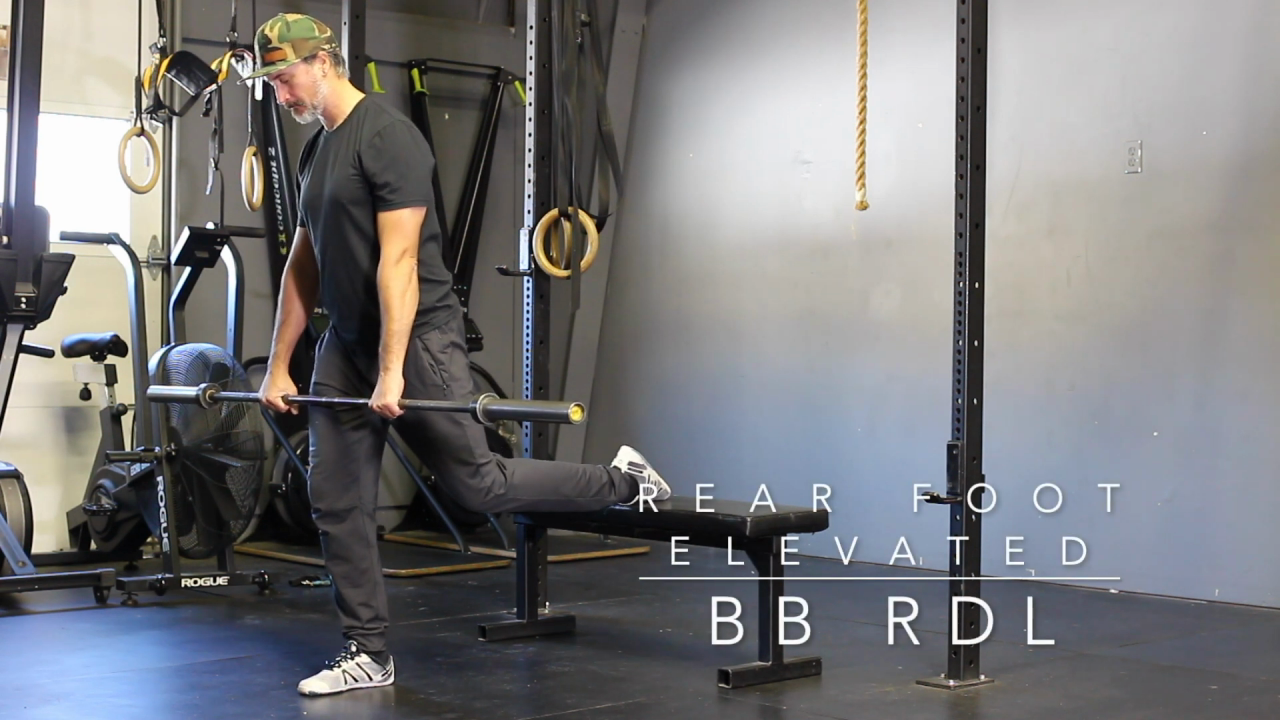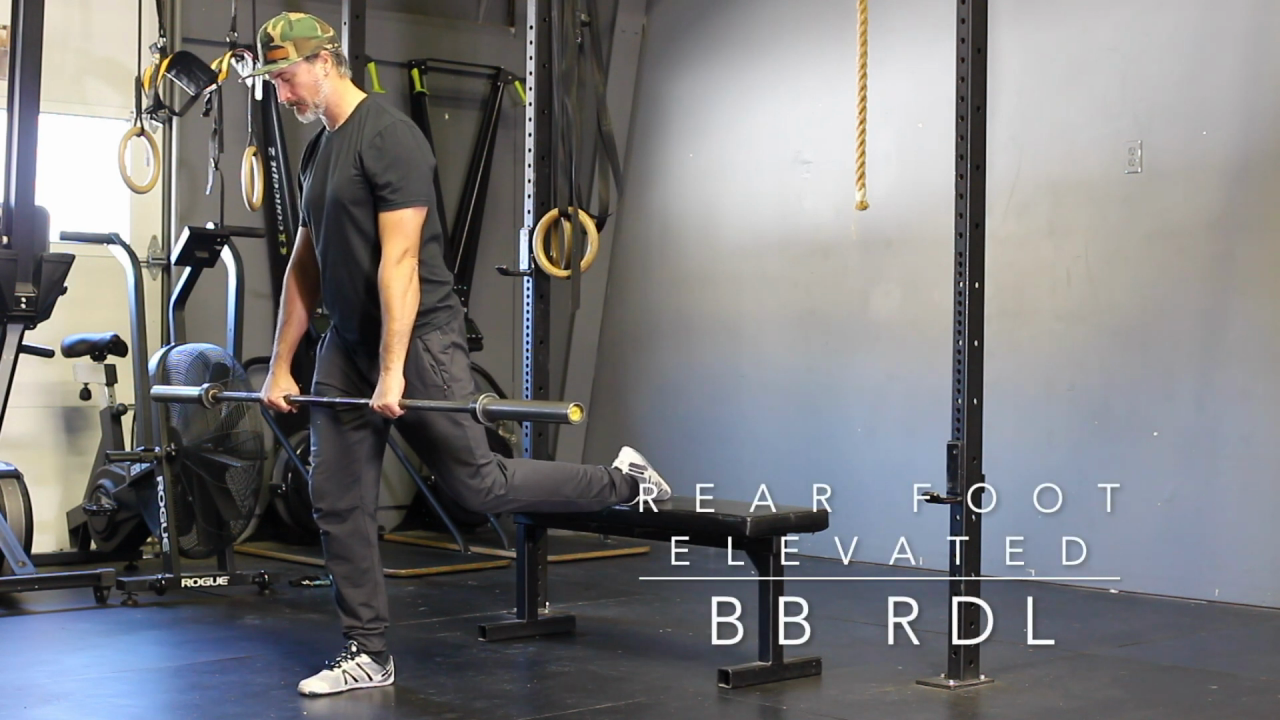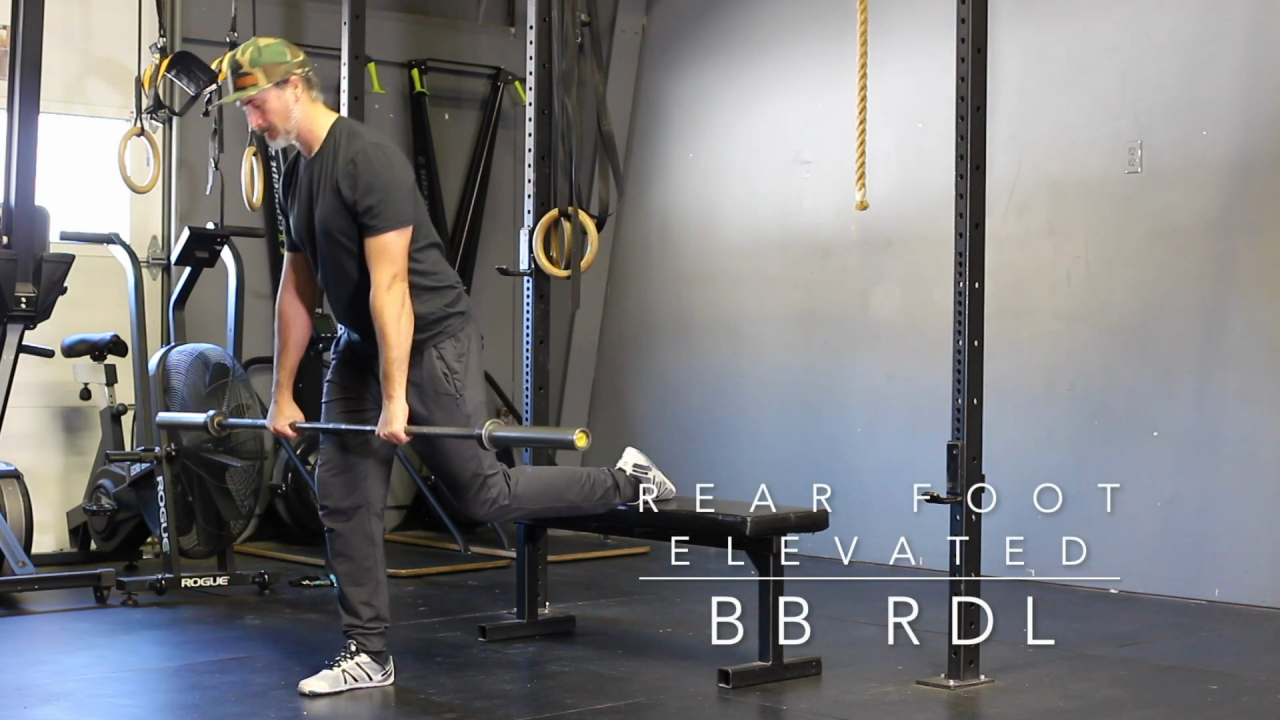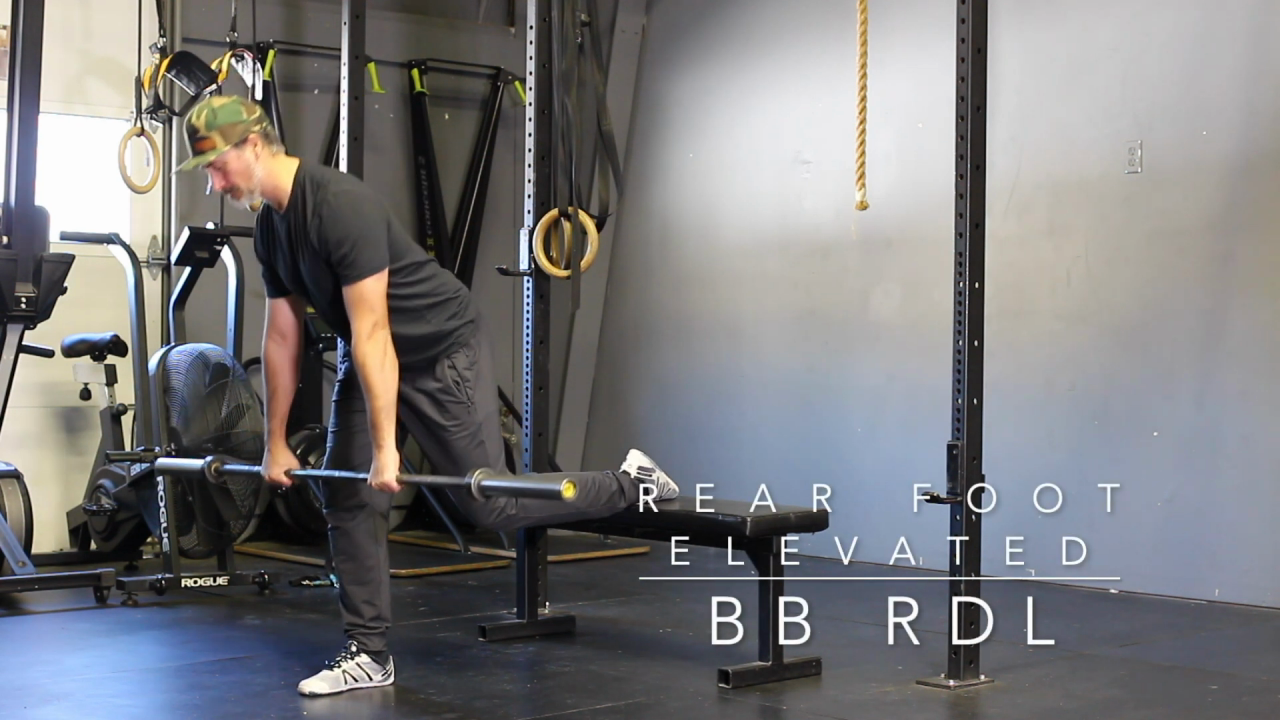
dt=0.5s
person 1, frame 1
left shoulder: (388, 137)
right shoulder: (316, 151)
left elbow: (399, 261)
right elbow: (303, 266)
left wrist: (393, 371)
right wrist: (277, 366)
left hip: (416, 339)
right hip: (345, 344)
left knee: (478, 483)
right knee: (336, 502)
left ankle: (623, 480)
right ankle: (366, 653)
person 1, frame 2
left shoulder: (390, 137)
right shoulder: (318, 150)
left elbow: (400, 262)
right elbow: (305, 266)
left wrist: (392, 371)
right wrist: (280, 365)
left hip: (416, 341)
right hip: (346, 345)
left knee: (480, 484)
right knee: (337, 504)
left ankle: (623, 481)
right ankle: (367, 654)
person 1, frame 3
left shoulder: (369, 159)
right shoulder: (295, 175)
left elbow: (390, 285)
right elbow: (296, 292)
left wrist: (395, 400)
right wrist: (282, 394)
left hip: (432, 343)
right hip: (359, 345)
left knee: (482, 492)
right knee: (343, 499)
left ankle: (628, 481)
right ankle: (367, 654)
person 1, frame 4
left shoulder: (341, 204)
right shoulder: (270, 227)
left elbow: (371, 332)
right elbow: (282, 338)
left wrist: (385, 449)
right wrist: (276, 444)
left hip: (442, 353)
right hip: (371, 357)
left knee: (488, 503)
right knee: (346, 500)
left ankle: (630, 483)
right ankle: (368, 653)
